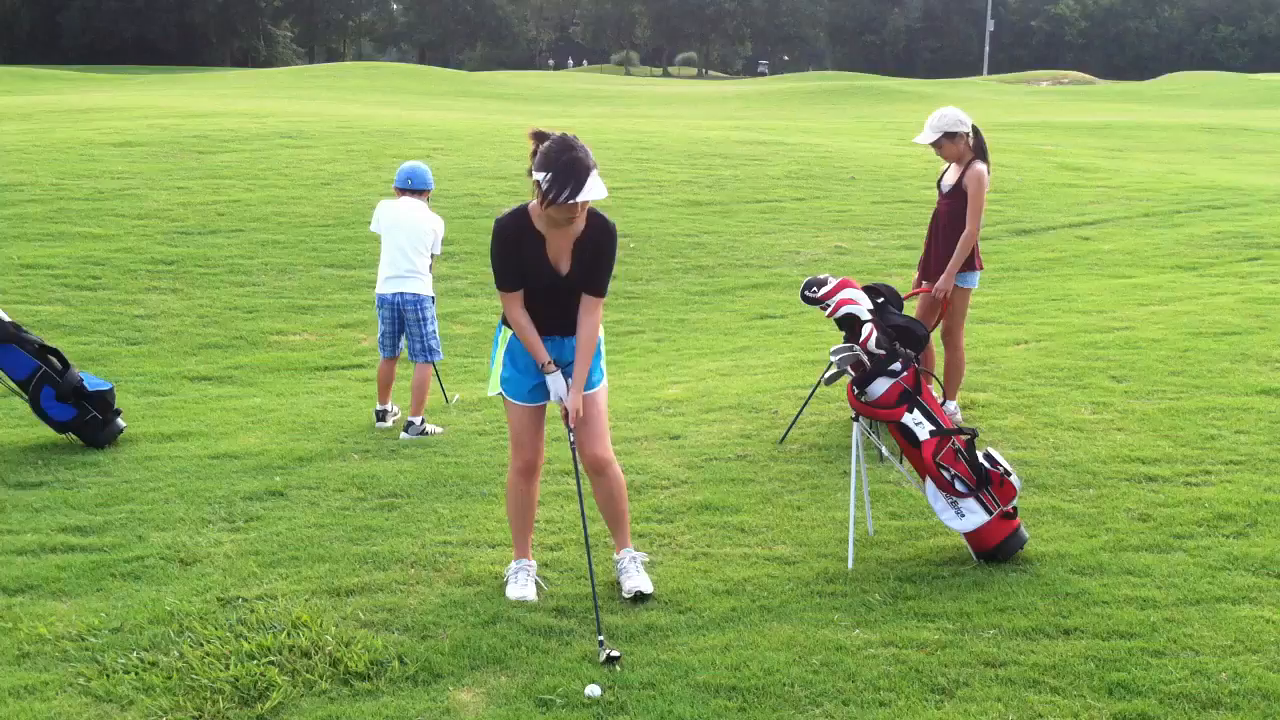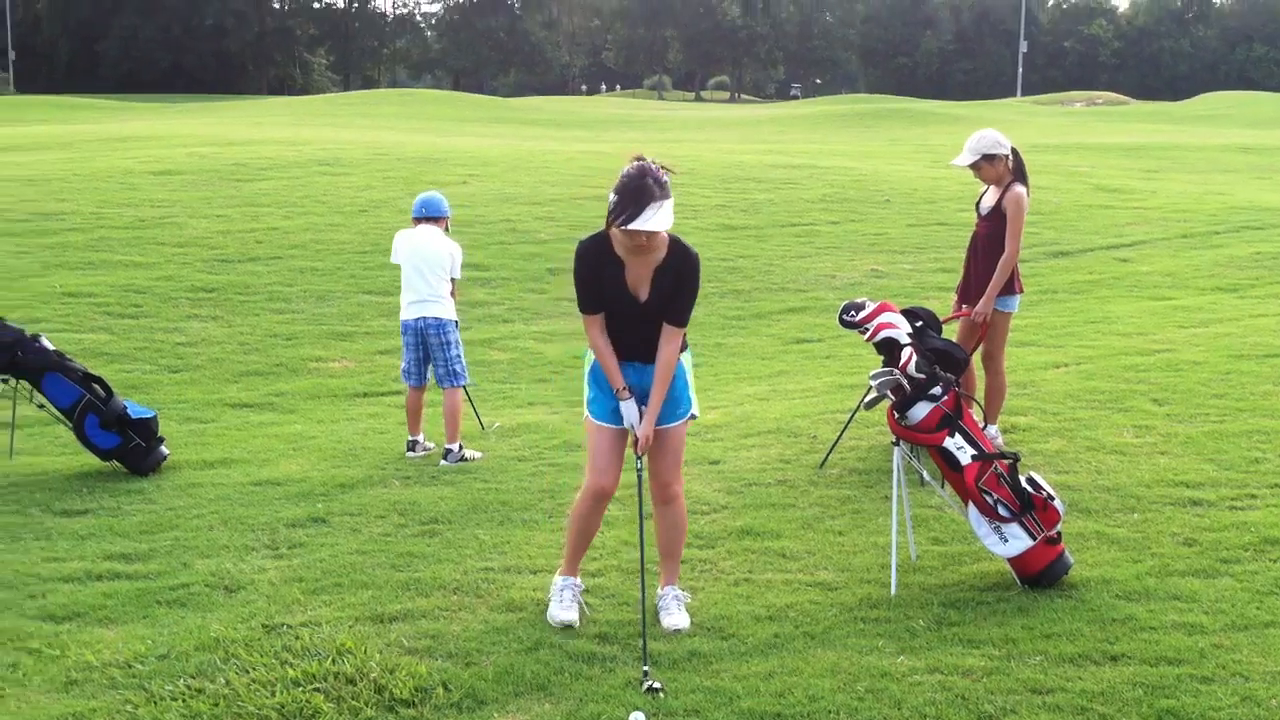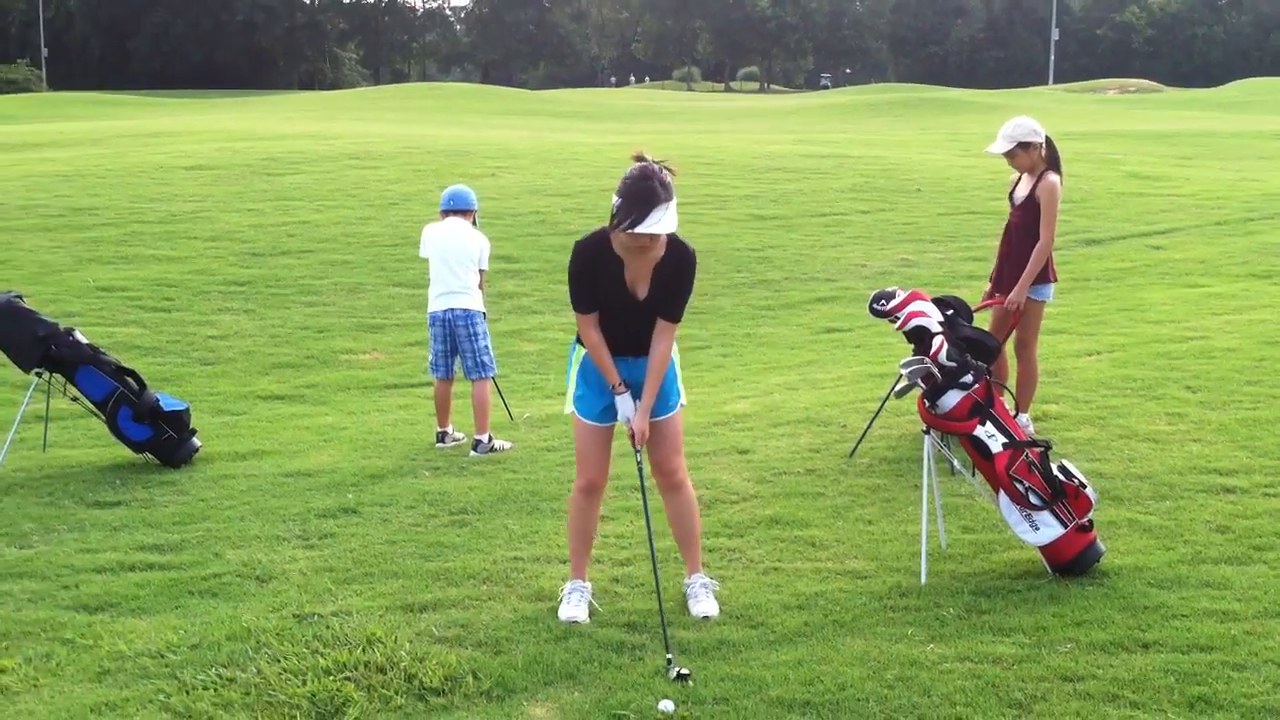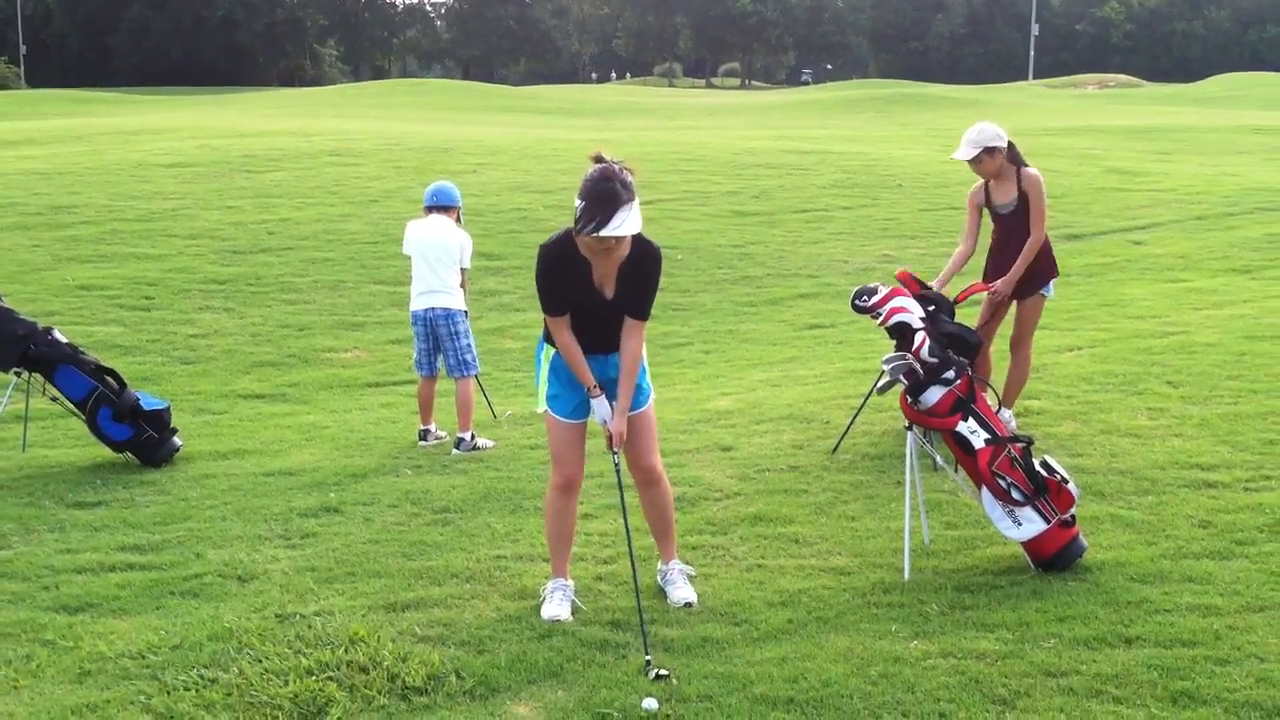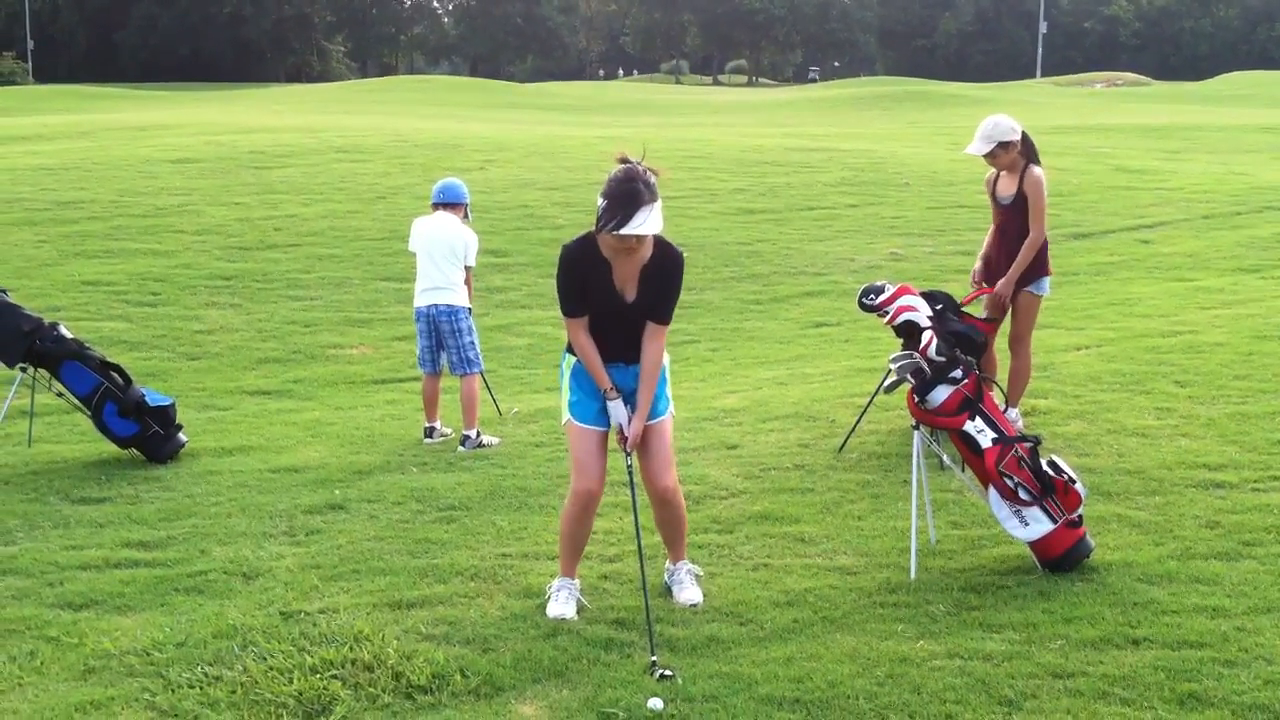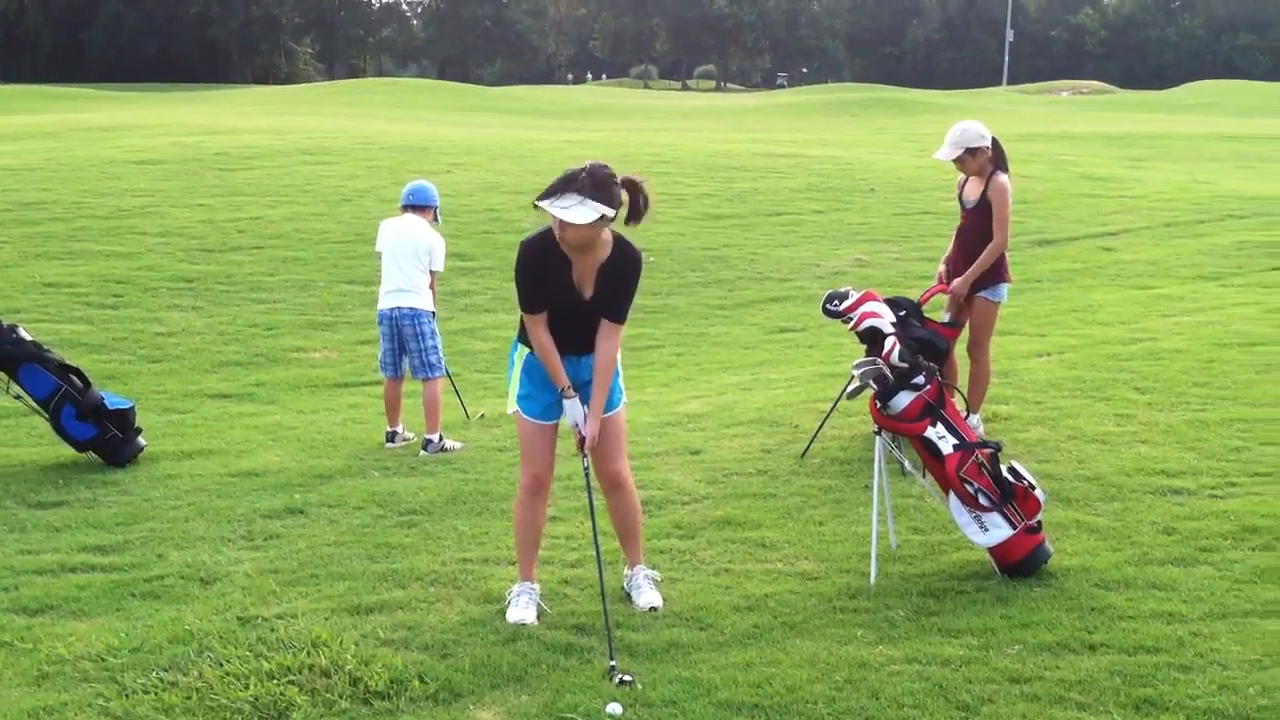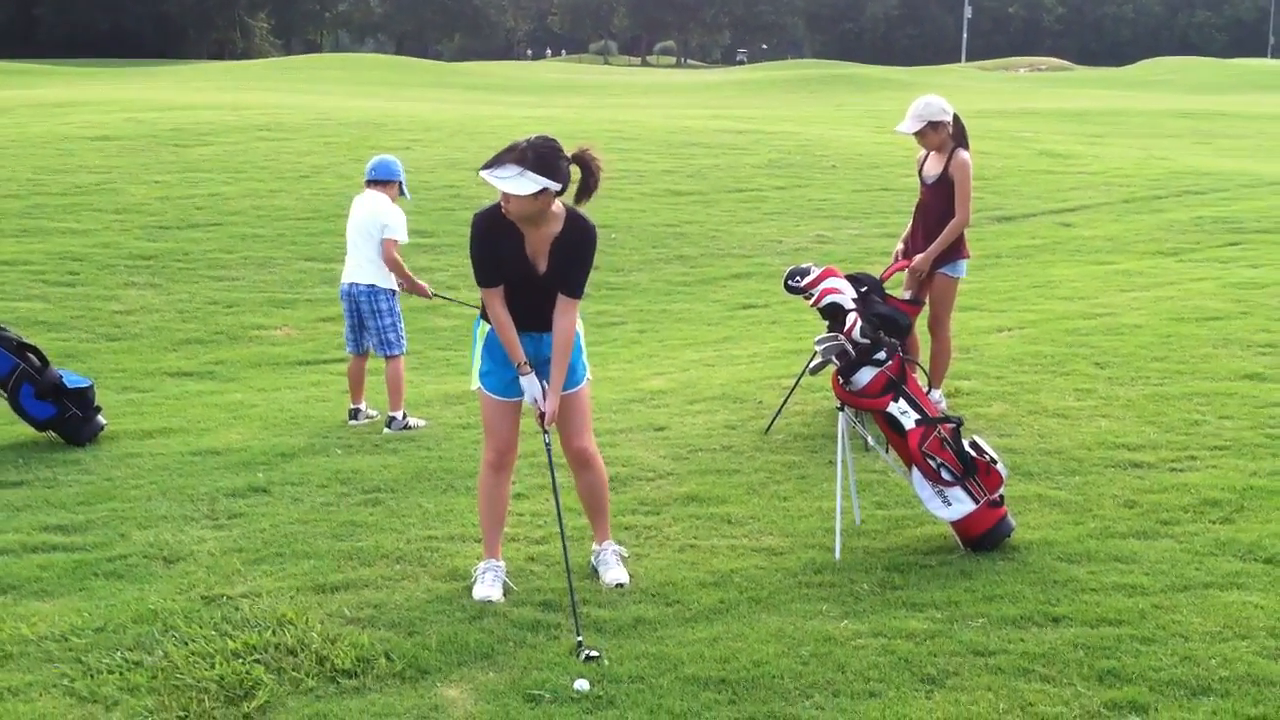
dt=0.5s
person 1, frame 1
left shoulder: (601, 231)
right shoulder: (510, 229)
left elbow: (590, 309)
right elbow: (513, 306)
left wrist: (577, 385)
right wrist: (548, 369)
left hip: (579, 346)
right hip: (525, 349)
left knee: (599, 457)
right knee: (526, 461)
left ankle: (626, 554)
right ankle: (522, 563)
person 1, frame 2
left shoulder: (684, 260)
right shoulder: (591, 253)
left elbow: (671, 339)
right elbow: (594, 328)
left wrist: (650, 415)
right wrist: (623, 395)
left hip: (665, 375)
right hip: (609, 372)
left knee: (668, 488)
right knee: (600, 485)
left ankle: (670, 590)
right ankle: (567, 578)
person 1, frame 3
left shoulder: (681, 258)
right shoulder: (589, 252)
left elbow: (663, 335)
right elbow: (588, 327)
left wrist: (645, 407)
right wrist: (618, 391)
left hip: (655, 366)
right hip: (597, 366)
left knee: (674, 474)
right knee: (590, 479)
left ankle: (696, 580)
right ankle: (577, 584)
person 1, frame 4
left shoulder: (646, 256)
right shoulder: (555, 254)
left elbow: (633, 333)
right elbow: (560, 329)
left wrist: (621, 409)
right wrist: (593, 393)
left hip: (622, 362)
right hip: (567, 365)
left knee: (649, 469)
right knee: (566, 477)
left ankle: (671, 566)
right ankle: (559, 583)
person 1, frame 5
left shoulder: (669, 260)
right shoulder: (577, 256)
left elbow: (654, 339)
right elbow: (578, 333)
left wrist: (641, 413)
right wrist: (611, 397)
left hip: (645, 372)
right hip: (590, 373)
left knee: (664, 486)
right knee: (586, 488)
left ankle: (679, 568)
right ankle: (565, 581)
person 1, frame 6
left shoulder: (626, 259)
right shoulder: (535, 250)
left elbow: (608, 335)
right elbow: (537, 327)
left wrist: (595, 412)
right wrist: (567, 395)
left hip: (595, 364)
right hip: (540, 364)
left knee: (615, 473)
right knee: (535, 477)
left ankle: (637, 571)
right ankle: (525, 585)
person 1, frame 7
left shoulder: (580, 233)
right shoulder: (488, 225)
left elbow: (565, 310)
right elbow: (494, 302)
left wrist: (555, 389)
right wrist: (523, 371)
left hip: (558, 340)
right hip: (503, 342)
left knee: (582, 449)
right knee: (498, 455)
left ankle: (605, 547)
right ankle: (491, 563)
person 2, frame 1
left shoulder: (976, 172)
right shoulder: (950, 168)
left elbow: (972, 229)
left wrist: (950, 274)
right wrist: (923, 266)
left hip: (960, 265)
right hip: (937, 260)
left knee: (950, 335)
left ankle: (949, 406)
person 2, frame 2
left shoulder: (1015, 195)
right shoulder: (989, 191)
left elbow: (1011, 252)
left wrist: (989, 298)
right wrist: (962, 289)
left hip: (1000, 289)
right hip: (977, 283)
left knee: (992, 358)
left ankle: (991, 430)
person 2, frame 3
left shoulder: (1048, 183)
right shoulder: (1017, 180)
left elbow: (1045, 242)
left wrist: (1023, 287)
right wrist: (993, 279)
left hip: (1034, 277)
right hip: (1008, 273)
left knee: (1024, 346)
left ankle: (1022, 418)
person 2, frame 4
left shoulder: (1030, 179)
right shoulder: (978, 193)
left elbow: (1037, 234)
right elbow: (967, 244)
left wrist: (1012, 278)
right wrist: (939, 284)
left hip: (1033, 270)
right hip: (998, 267)
left knee: (1020, 344)
right knee: (979, 338)
left ankle: (1005, 412)
person 2, frame 5
left shoulder: (1033, 177)
right shoulder: (992, 179)
left elbow: (1037, 234)
left wrist: (1011, 277)
right wrist: (981, 260)
left hip: (1029, 271)
right hip: (998, 266)
left knee: (1018, 342)
left ankle: (1012, 412)
person 2, frame 6
left shoulder: (998, 184)
right shoulder: (963, 182)
left elbow: (1000, 241)
left wrist: (968, 278)
right wrist: (946, 263)
left hip: (987, 277)
right hip: (960, 273)
left knee: (977, 348)
left ankle: (973, 418)
person 2, frame 7
left shoulder: (959, 161)
right shoulder: (924, 158)
left elbow: (962, 217)
left wrist: (930, 254)
right wrist: (904, 241)
left hip: (946, 255)
right hip: (919, 250)
left knee: (937, 325)
left ankle: (935, 393)
person 3, frame 1
left shoulder: (384, 209)
right shoulder: (434, 221)
right elbow: (431, 262)
left hip: (386, 291)
right hip: (417, 292)
left knee: (388, 354)
right knee: (424, 359)
left ankle: (384, 410)
right ankle: (414, 423)
person 3, frame 2
left shoulder: (402, 238)
right shoulder: (451, 247)
right elbow: (452, 289)
left hip: (410, 318)
right hip: (440, 318)
left knee: (415, 384)
right knee: (453, 385)
left ankle: (415, 441)
right ankle: (452, 449)
person 3, frame 3
left shoulder: (430, 232)
right shoulder: (478, 238)
right elbow: (481, 279)
left hip: (438, 310)
right hip: (468, 309)
left knee: (443, 376)
right knee: (481, 376)
left ankle: (444, 432)
right ankle: (482, 440)
person 3, frame 4
left shoulder: (413, 228)
right shoulder: (461, 236)
right elbow: (463, 279)
left hip: (420, 308)
right hip: (449, 307)
left knee: (427, 374)
right knee: (464, 374)
left ankle: (427, 430)
right ankle: (465, 438)
person 3, frame 5
left shoulder: (419, 226)
right shoulder: (466, 234)
right elbow: (467, 277)
right wrist: (467, 304)
left hip: (424, 305)
right hip: (453, 305)
left knee: (431, 371)
right knee: (469, 372)
left ankle: (432, 427)
right ankle: (471, 435)
person 3, frame 6
left shoulder: (387, 227)
right shoulder: (433, 237)
right elbow: (431, 283)
right wrist: (430, 311)
left hip: (387, 308)
right hip: (416, 309)
left knee: (393, 375)
right knee: (431, 376)
left ankle: (394, 431)
right ankle: (433, 439)
person 3, frame 7
left shoulder: (358, 203)
right shoulder: (392, 211)
right elbow: (390, 257)
left wrist: (405, 279)
right wrist: (414, 283)
left hip: (349, 285)
right hip: (376, 288)
left knee: (358, 352)
right knee: (394, 353)
left ankle: (357, 409)
right ankle: (396, 417)
